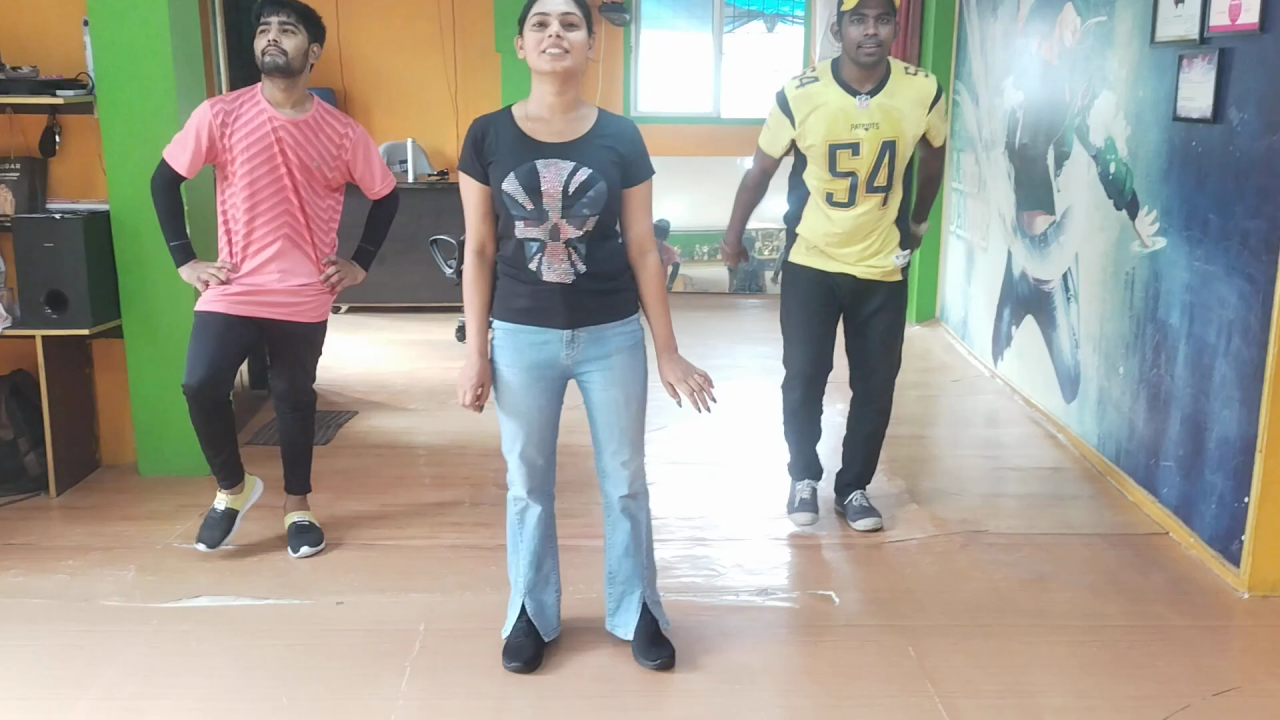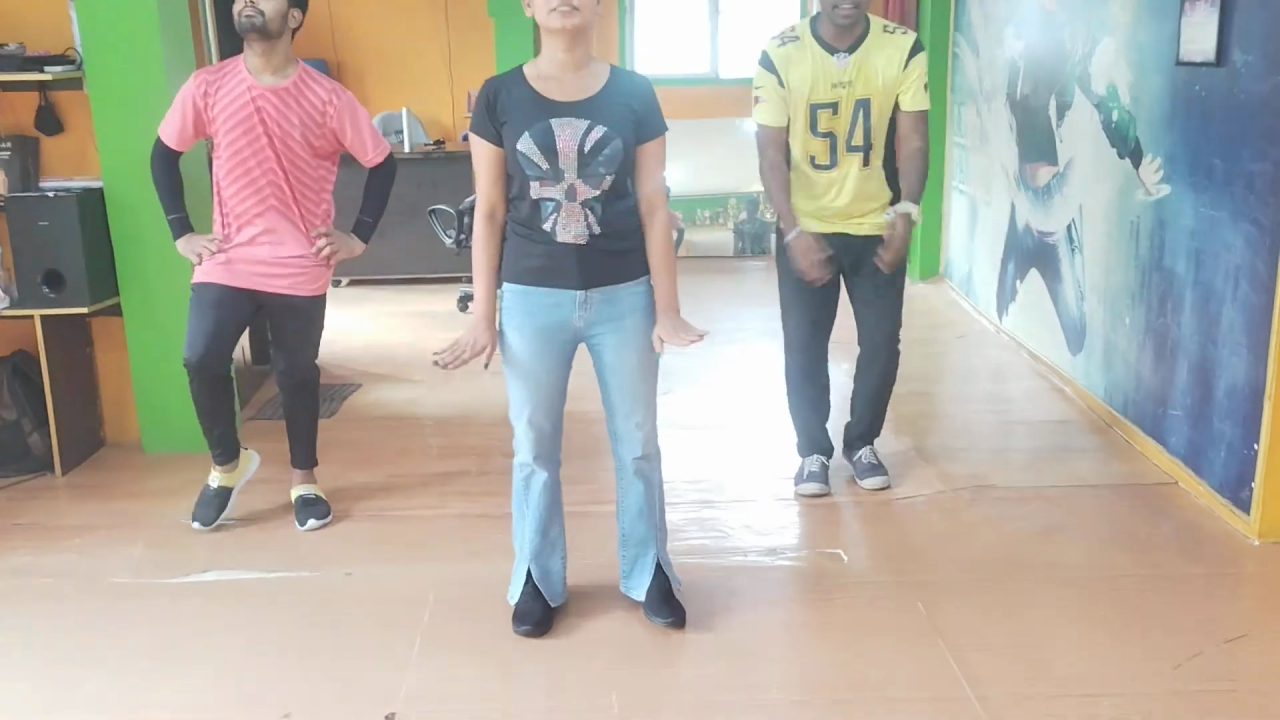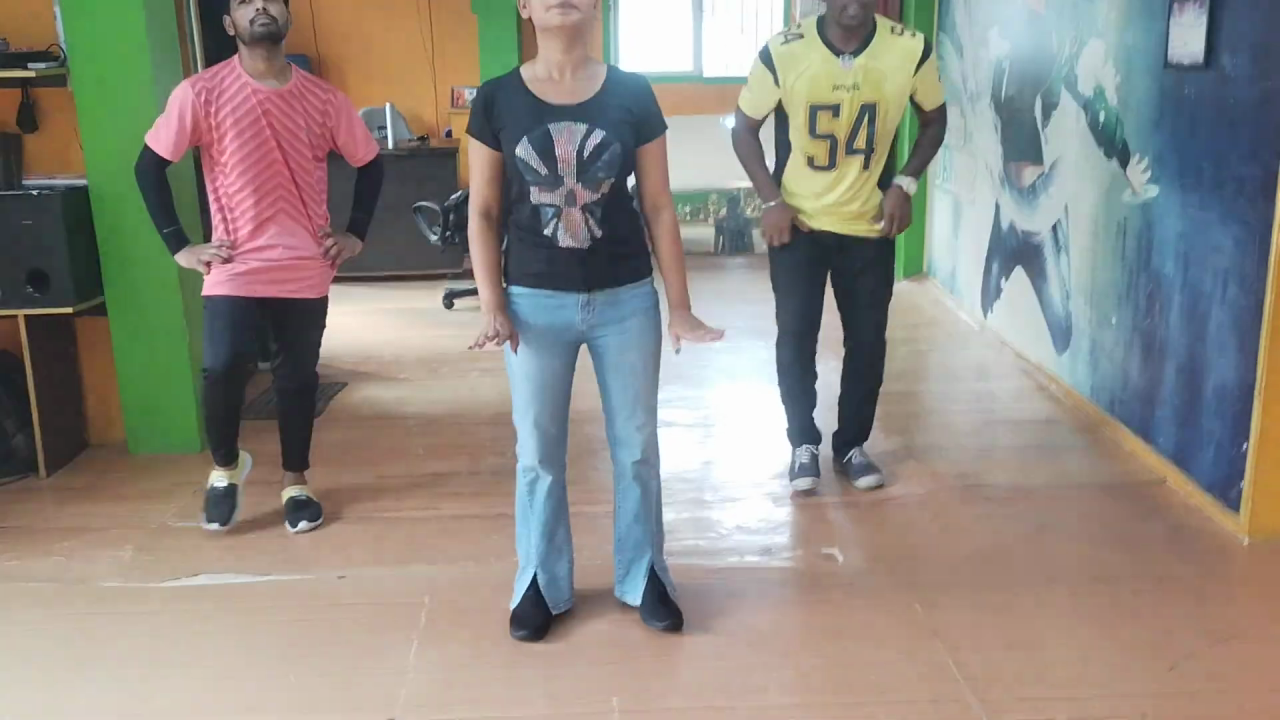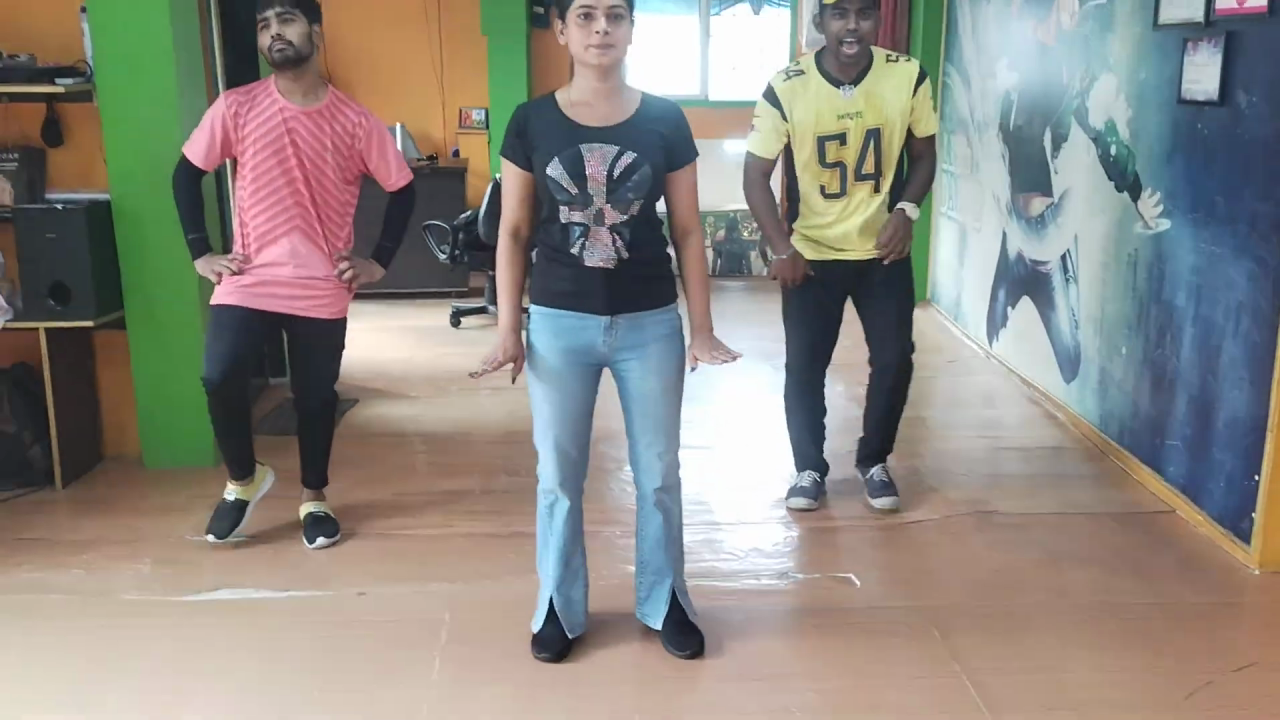
dt=0.5s
person 1, frame 1
left shoulder: (621, 138)
right shoulder: (488, 136)
left elbow: (642, 249)
right elbow: (479, 252)
left wrist: (666, 349)
right wrist: (475, 352)
left hip: (612, 335)
right hip: (522, 336)
left knee: (624, 480)
right knee: (528, 482)
left ankle: (636, 610)
right ankle: (531, 613)
person 1, frame 2
left shoulder: (634, 93)
right shoulder: (499, 96)
left elbow: (654, 208)
right elbow: (490, 213)
left wrist: (667, 309)
right wrist: (483, 314)
left hip: (621, 295)
right hip: (533, 298)
left knee: (637, 440)
right knee: (535, 445)
left ankle: (648, 572)
right ankle: (538, 579)
person 1, frame 3
left shoulder: (633, 94)
right shoulder: (497, 98)
left elbow: (658, 207)
right elbow: (484, 212)
left wrist: (679, 306)
right wrist: (492, 305)
left hip: (626, 299)
right hip: (536, 301)
left knee: (636, 443)
right knee: (538, 450)
left ankle: (643, 574)
right ankle: (541, 583)
person 1, frame 4
left shoulder: (665, 119)
right shoulder: (532, 121)
left elbow: (687, 232)
right elbow: (515, 232)
left wrist: (702, 329)
right wrist: (507, 330)
left hip: (648, 324)
right hip: (559, 323)
left knee: (658, 471)
right knee: (558, 474)
left ankle: (664, 601)
right ankle: (559, 607)
person 2, frame 1
left shoulder: (342, 132)
right shoulder: (220, 114)
left elbow: (385, 195)
right elbow: (164, 180)
left wrist: (360, 263)
right wrist: (185, 260)
left hip: (304, 294)
right hip: (235, 287)
left knee: (295, 398)
right knee: (201, 383)
left ankle: (297, 507)
right ankle: (233, 486)
person 2, frame 2
left shoulder: (327, 97)
right shoulder: (206, 87)
left elbow: (382, 163)
right elbow: (164, 155)
left wrist: (359, 236)
right wrist: (181, 233)
left hip: (300, 264)
right hip: (229, 257)
left knee: (297, 372)
right knee: (202, 358)
left ankle: (304, 480)
right ankle: (227, 463)
person 2, frame 3
left shoulder: (323, 99)
right shoulder: (201, 92)
left elbow: (369, 163)
right elbow: (149, 167)
left wrist: (356, 234)
right wrist: (180, 246)
left hip: (307, 266)
right hip: (238, 263)
left knee: (297, 373)
right knee: (222, 365)
left ankle: (295, 481)
right ankle: (226, 465)
person 2, frame 4
left shoulder: (356, 121)
right shoulder: (236, 108)
left elbow: (403, 190)
right elbow: (186, 174)
left wrist: (378, 261)
right wrist: (200, 254)
left hip: (322, 286)
right hip: (250, 277)
left knee: (316, 395)
right knee: (220, 377)
left ankle: (313, 498)
right ankle: (244, 479)
person 3, frame 1
left shoulder: (922, 90)
right shoulder: (800, 93)
left elbow: (934, 157)
right elbow: (762, 167)
left wrist: (917, 222)
right wrist: (733, 233)
left hip: (882, 269)
right hip: (813, 264)
left knee: (876, 384)
right knee: (804, 373)
left ankle: (854, 487)
right ankle: (804, 476)
person 3, frame 2
left shoulder: (903, 49)
right shoulder: (780, 54)
left elbow: (912, 142)
right elbow: (772, 152)
left wrist: (906, 214)
right wrist: (794, 231)
left hip: (877, 226)
right hip: (806, 229)
left knee: (881, 340)
right knee: (803, 344)
left ankle: (862, 442)
right ankle: (814, 450)
person 3, frame 3
left shoulder: (911, 49)
right shoulder: (781, 53)
left elbow: (935, 122)
right elbow: (743, 128)
left wrist: (904, 185)
right wrist: (770, 200)
left hip: (870, 227)
right hip: (798, 223)
left knee: (867, 339)
right knee: (795, 333)
left ankle: (851, 444)
right ankle: (803, 442)
person 3, frame 4
left shoulder: (908, 77)
right shoulder: (785, 89)
left elbow: (923, 156)
right elbow: (755, 175)
left wrist: (905, 211)
right wrist: (780, 249)
left hip: (881, 251)
right hip: (811, 254)
left knee: (894, 360)
right knee: (804, 368)
left ankle: (874, 460)
right ankle: (809, 467)
person 4, frame 1
left shoulder: (1082, 84)
right shoulder: (1019, 82)
left elbow: (1108, 157)
left wrist: (1136, 218)
left hip: (1056, 246)
right hip: (1021, 243)
left knee: (1067, 365)
right knee: (999, 351)
person 4, frame 2
left shoulder: (1080, 38)
right shoulder: (1020, 34)
left elbow: (1111, 106)
left wrist: (1140, 164)
left hip: (1059, 196)
right hip: (1025, 191)
left knee: (1072, 314)
right knee: (1006, 303)
person 4, frame 3
left shoulder: (1068, 40)
right shoulder: (1007, 33)
left elbow: (1097, 105)
left wrist: (1128, 165)
left hip: (1044, 198)
right hip: (1009, 194)
left knee: (1059, 316)
right knee: (990, 302)
person 4, frame 4
left shoulder: (1080, 67)
right shoulder: (1016, 65)
left elbow: (1107, 138)
left wrist: (1137, 196)
left hip: (1053, 228)
right hip: (1017, 224)
left knee: (1068, 352)
right knee: (996, 338)
